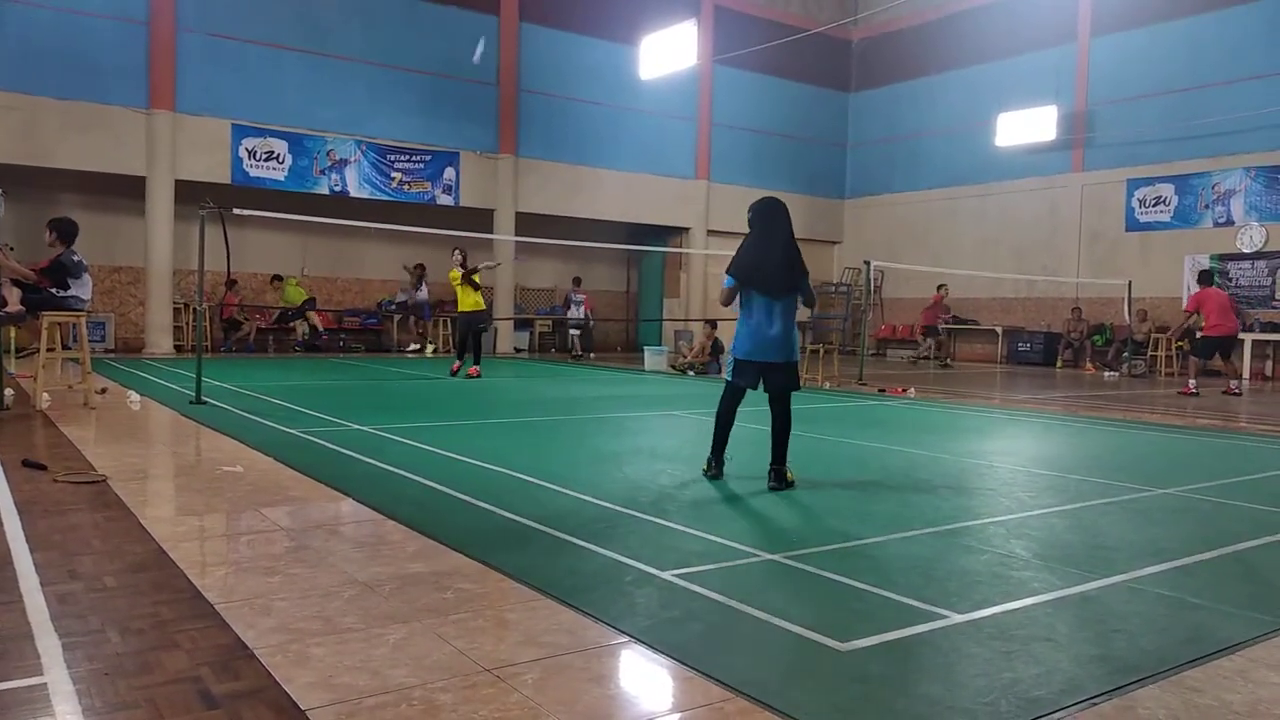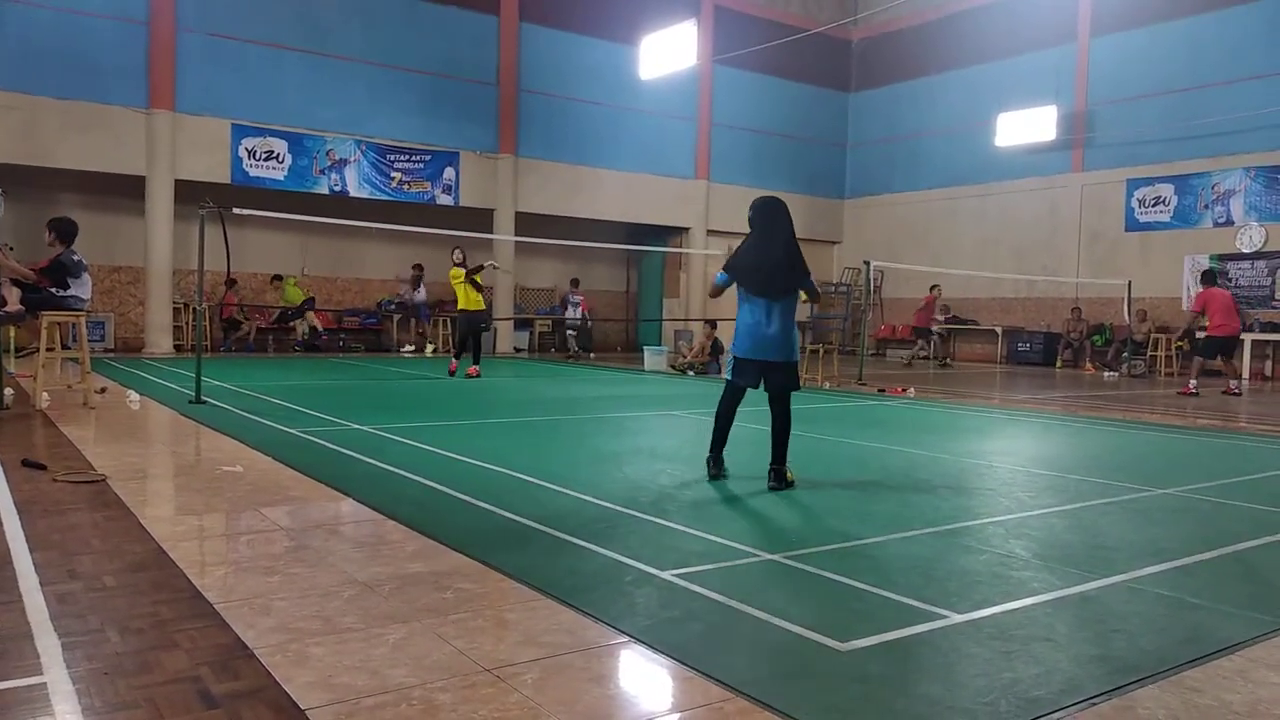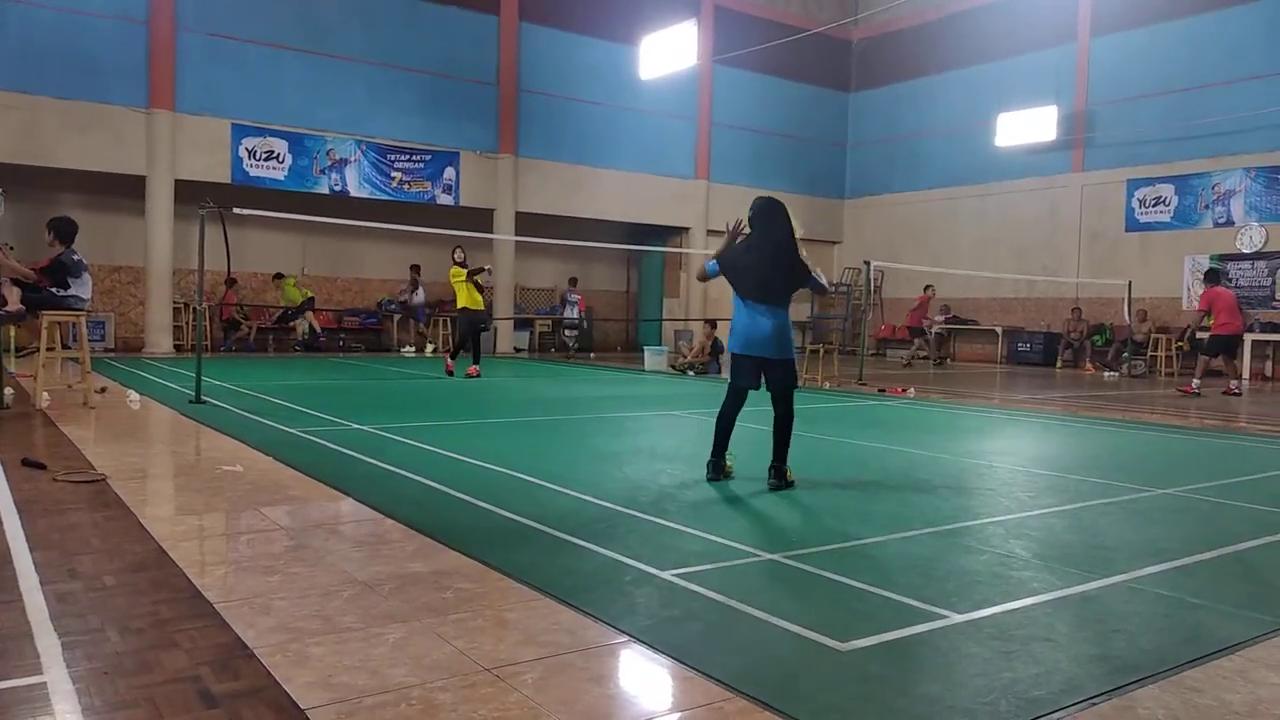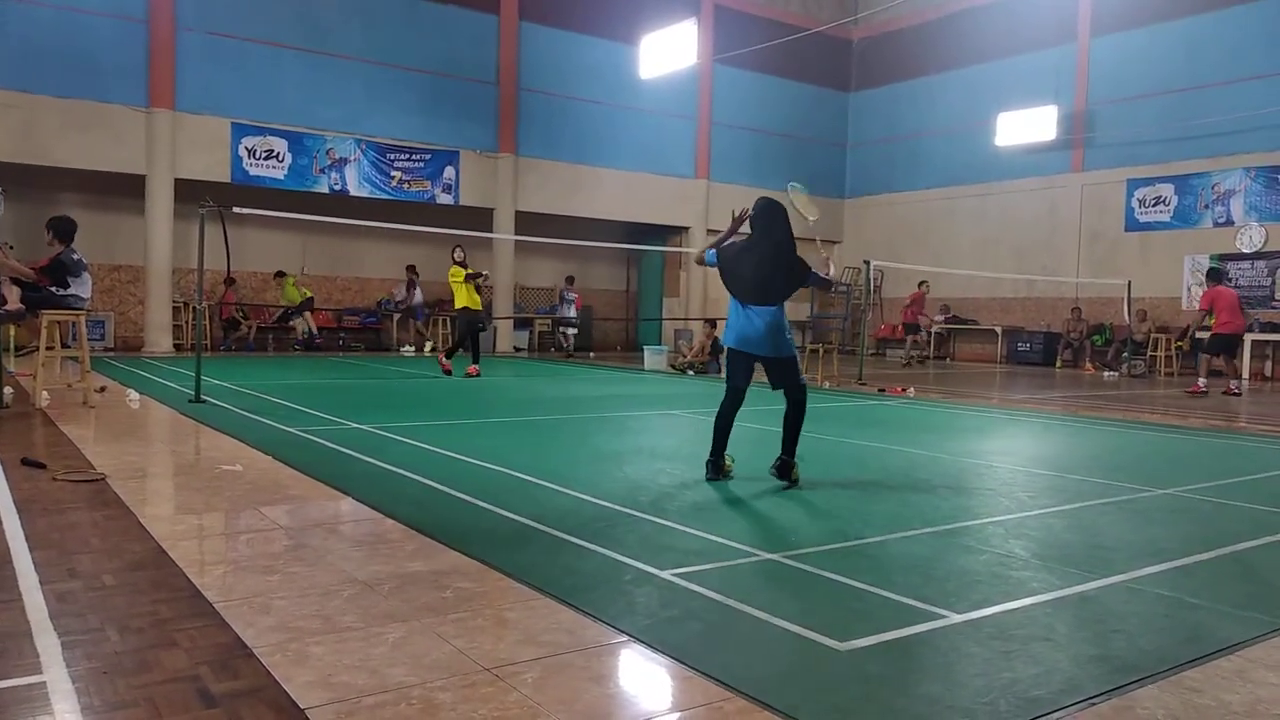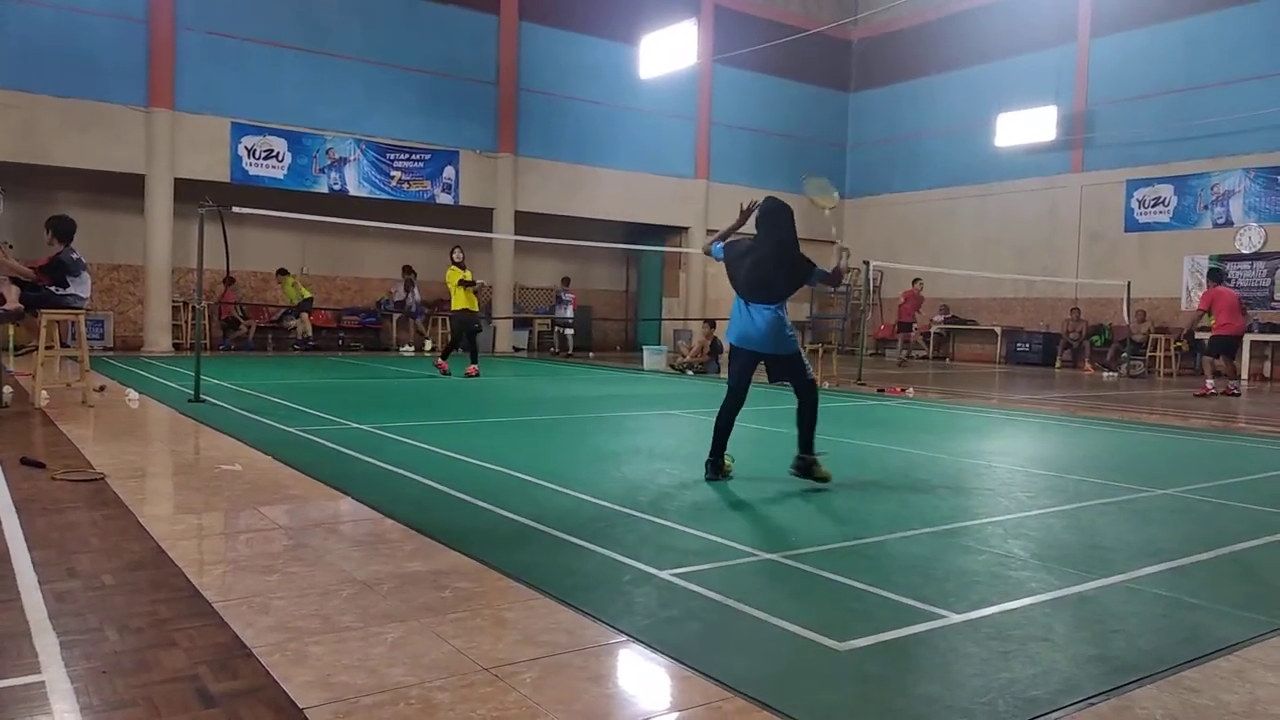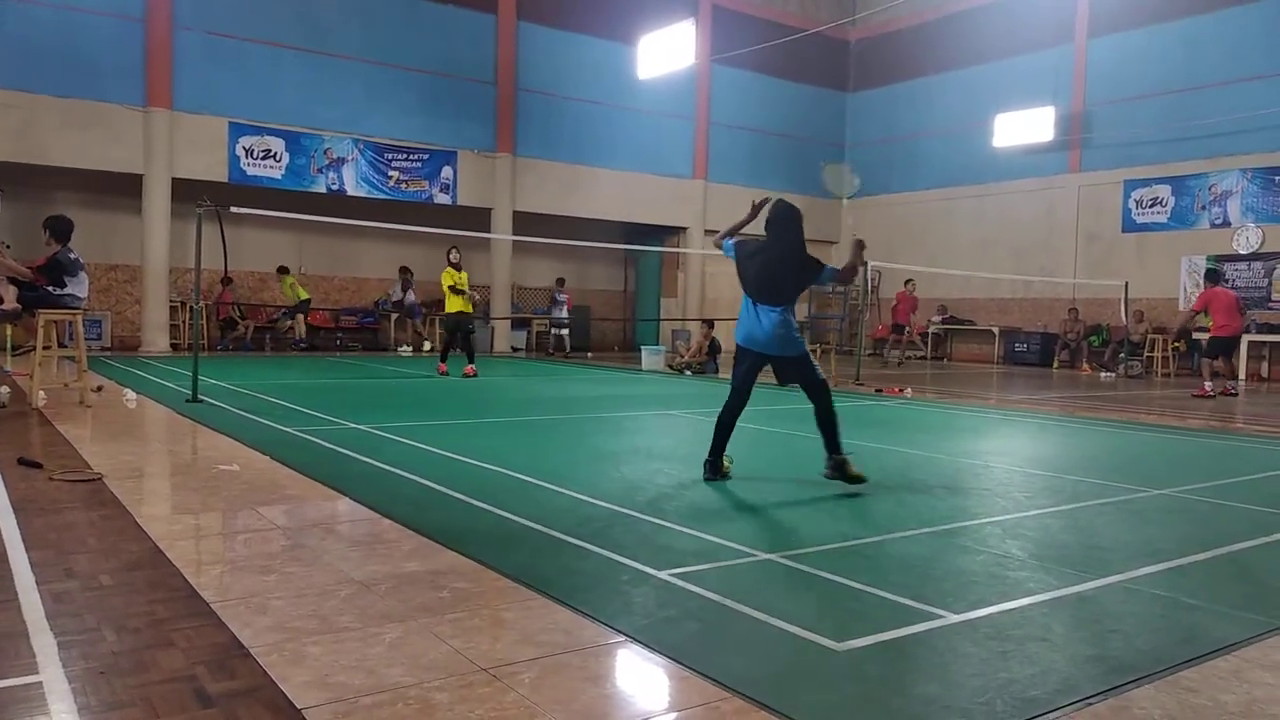
dt=0.1s
person 1, frame 1
left shoulder: (746, 255)
right shoulder: (792, 259)
left elbow: (725, 299)
right elbow: (810, 301)
left wrist: (734, 288)
left hip: (748, 343)
right hip: (782, 345)
left knee: (730, 399)
right knee: (780, 406)
left ankle: (715, 460)
right ankle: (778, 471)
person 1, frame 2
left shoulder: (745, 254)
right shoulder: (792, 259)
left elbow: (713, 291)
right elbow: (815, 297)
left wrist: (730, 266)
right wrist: (794, 289)
left hip: (747, 341)
right hip: (781, 344)
left knee: (730, 399)
right knee: (780, 406)
left ankle: (715, 460)
right ankle: (778, 470)
person 1, frame 3
left shoulder: (738, 253)
right shoulder: (789, 259)
left elbow: (701, 274)
right elbow: (821, 289)
left wrist: (728, 243)
right wrist: (820, 275)
left hip: (744, 340)
right hip: (778, 342)
left knee: (733, 400)
right knee: (782, 405)
left ankle: (716, 463)
right ankle: (777, 467)
person 1, frame 4
left shoulder: (736, 252)
right shoulder: (788, 260)
left elbow: (699, 258)
right elbow: (826, 284)
left wrist: (729, 232)
right wrist: (830, 266)
left hip: (740, 338)
right hip: (775, 339)
left knee: (732, 399)
right knee: (796, 398)
left ankle: (715, 462)
right ankle: (785, 462)
person 1, frame 5
left shoulder: (740, 250)
right shoulder: (793, 260)
left elbow: (707, 247)
right elbow: (834, 280)
left wrist: (737, 223)
right wrist: (843, 259)
left hip: (742, 338)
right hip: (777, 338)
left knee: (733, 399)
right knee: (808, 394)
left ankle: (714, 462)
right ankle: (805, 458)
person 1, frame 6
left shoulder: (750, 251)
right shoulder: (802, 262)
left elbow: (718, 241)
right elbow: (846, 277)
left wrist: (748, 217)
right wrist: (857, 252)
left hip: (749, 339)
right hip: (785, 340)
left knee: (736, 400)
right knee: (821, 396)
left ankle: (714, 462)
right ankle: (835, 460)
